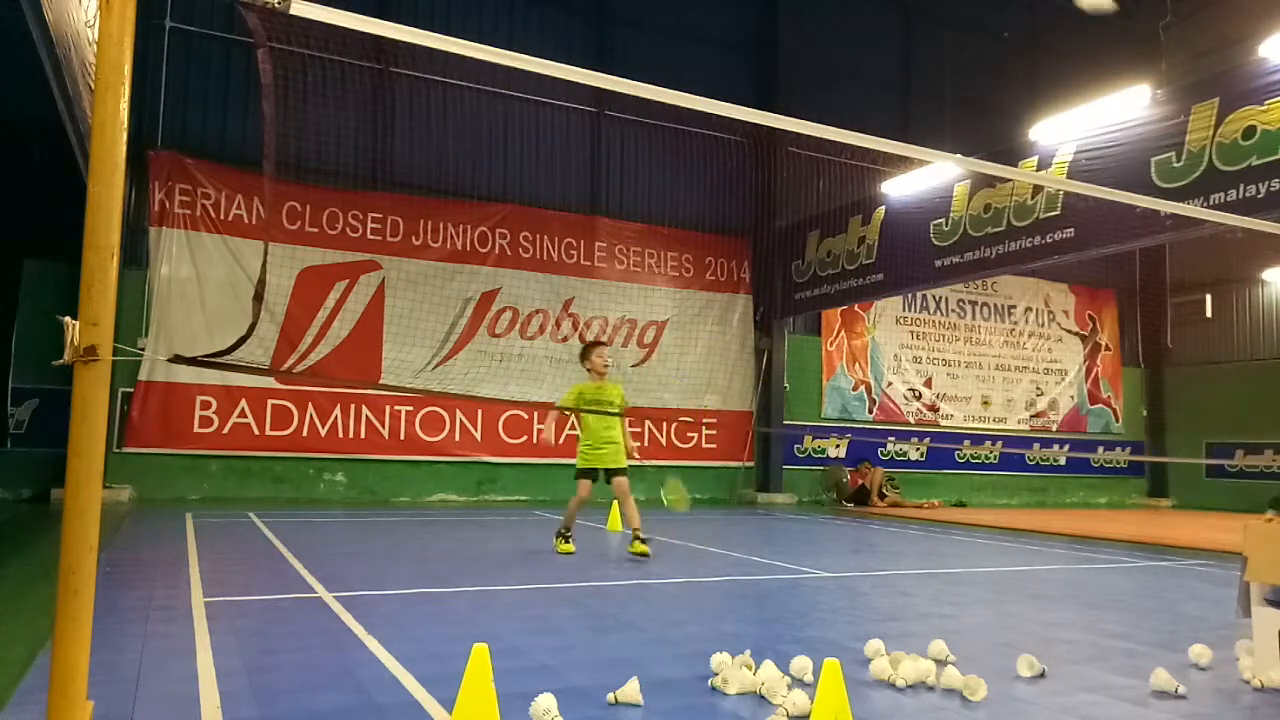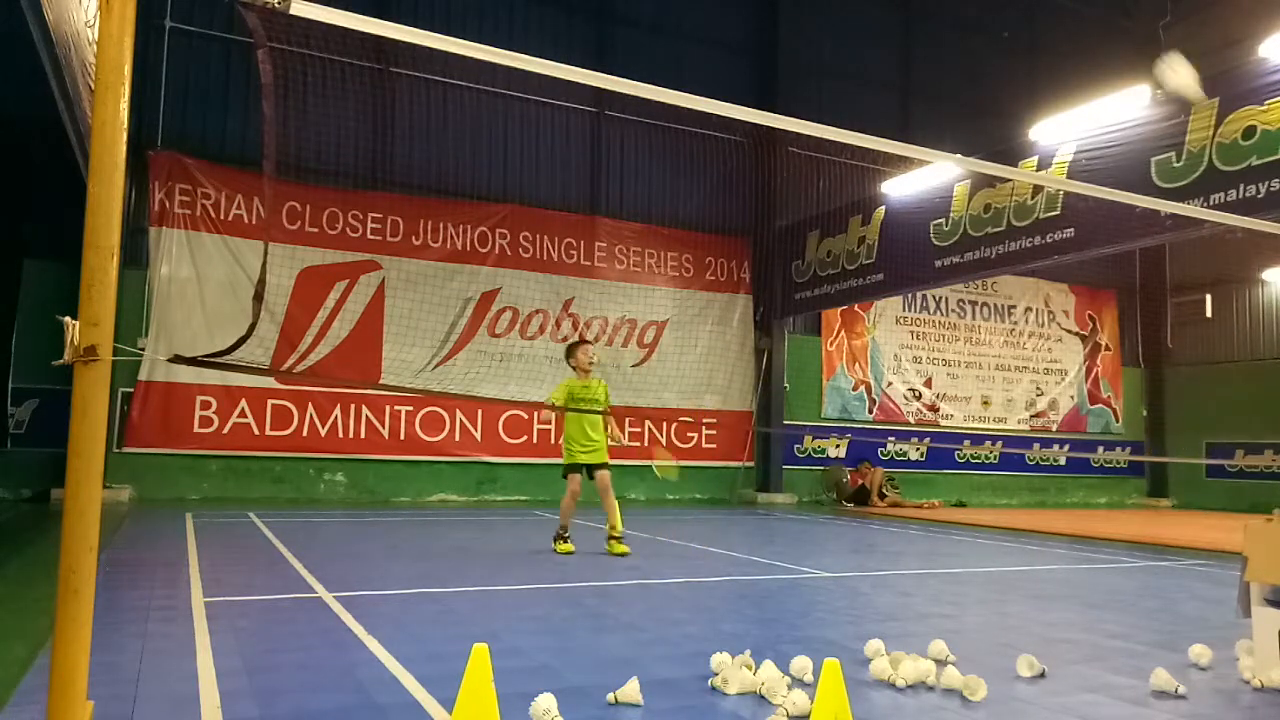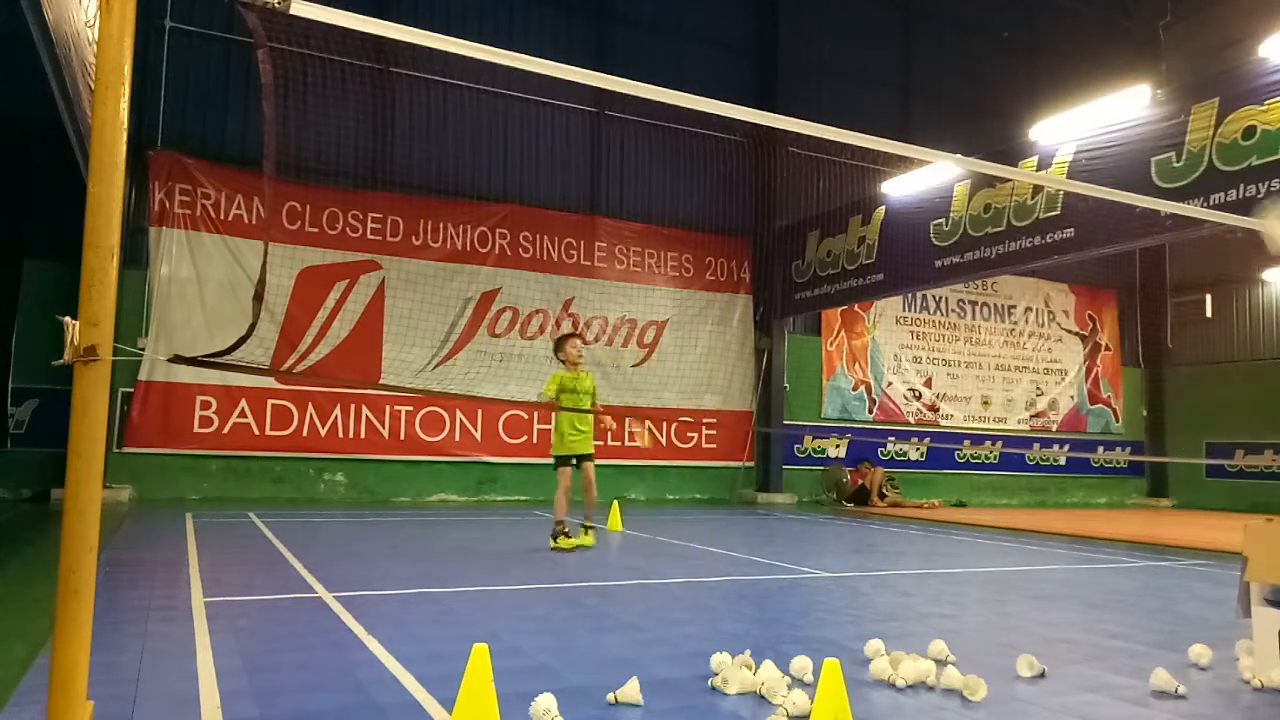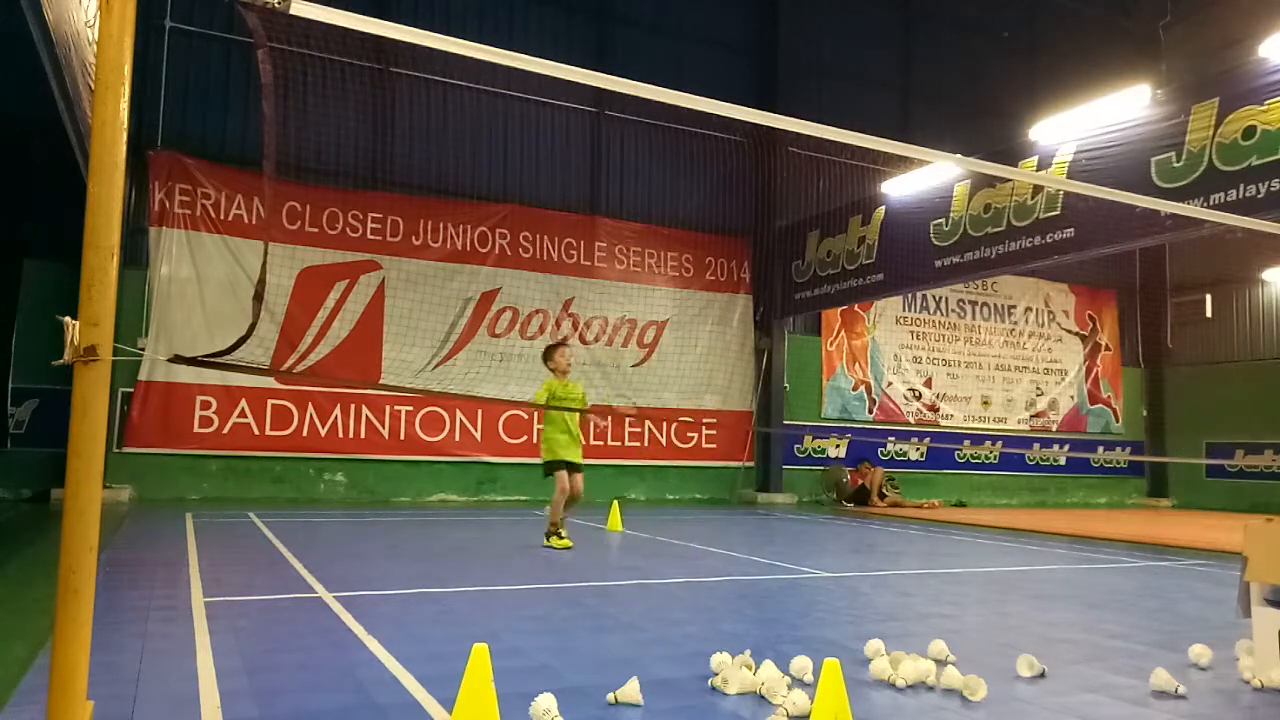
dt=0.1s
person 1, frame 1
left shoulder: (617, 390)
right shoulder: (580, 389)
right elbow: (558, 411)
left wrist: (629, 441)
right wrist: (550, 428)
left hip: (614, 451)
right hip: (589, 451)
left knee: (623, 492)
right knee: (583, 495)
left ankle: (638, 538)
right ankle: (564, 534)
person 1, frame 2
left shoulder: (601, 386)
right shoulder: (567, 386)
right elbow: (550, 407)
left wrist: (614, 430)
right wrist: (546, 414)
left hip: (597, 448)
right hip: (574, 448)
left knee: (605, 487)
right knee: (574, 490)
left ankle: (614, 537)
right ankle: (561, 535)
person 1, frame 3
left shoulder: (589, 379)
right shoulder: (558, 378)
right elbow: (546, 400)
left wrist: (605, 418)
right wrist: (545, 404)
left hip: (584, 439)
right hip: (563, 440)
left knee: (589, 481)
right knee: (566, 482)
left ankle: (588, 527)
right ankle: (560, 533)
person 1, frame 4
left shoulder: (578, 388)
right shoulder: (549, 386)
left elbow: (585, 412)
right elbow: (536, 406)
left wrist: (598, 421)
left hip: (574, 446)
right hip: (553, 446)
left knee: (578, 491)
right knee: (563, 486)
left ankle: (558, 516)
right ankle: (553, 532)
